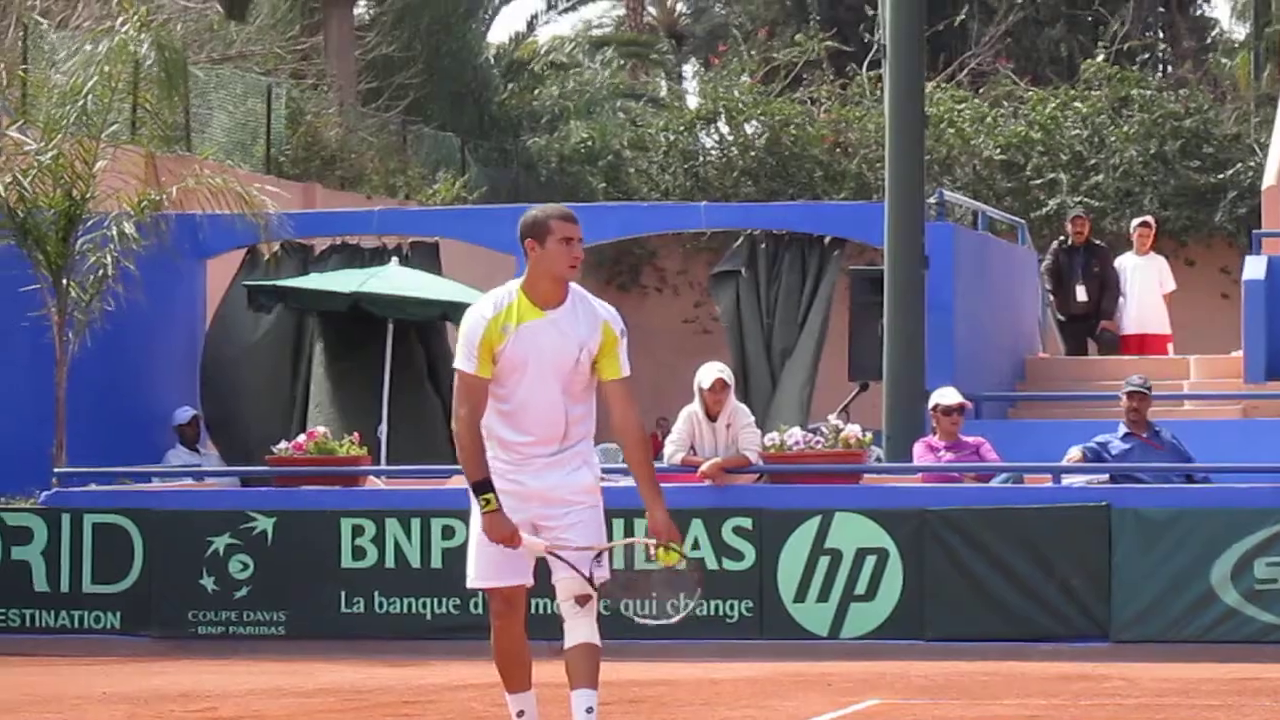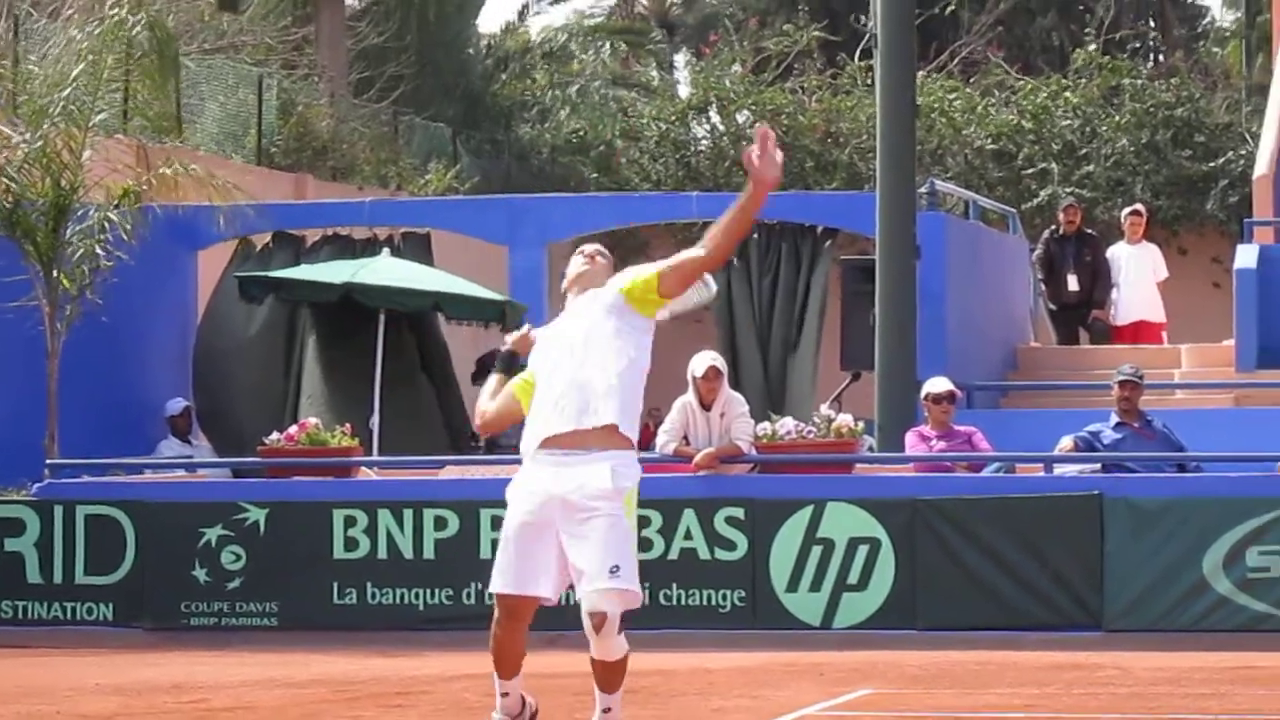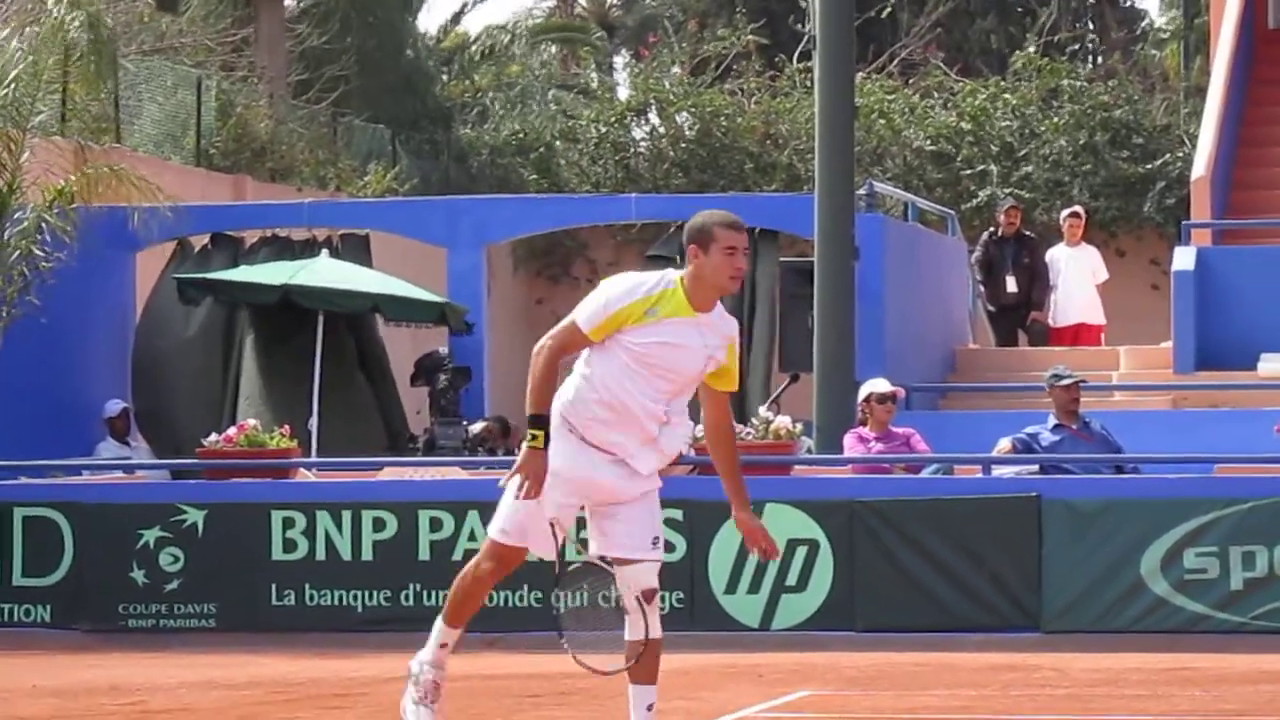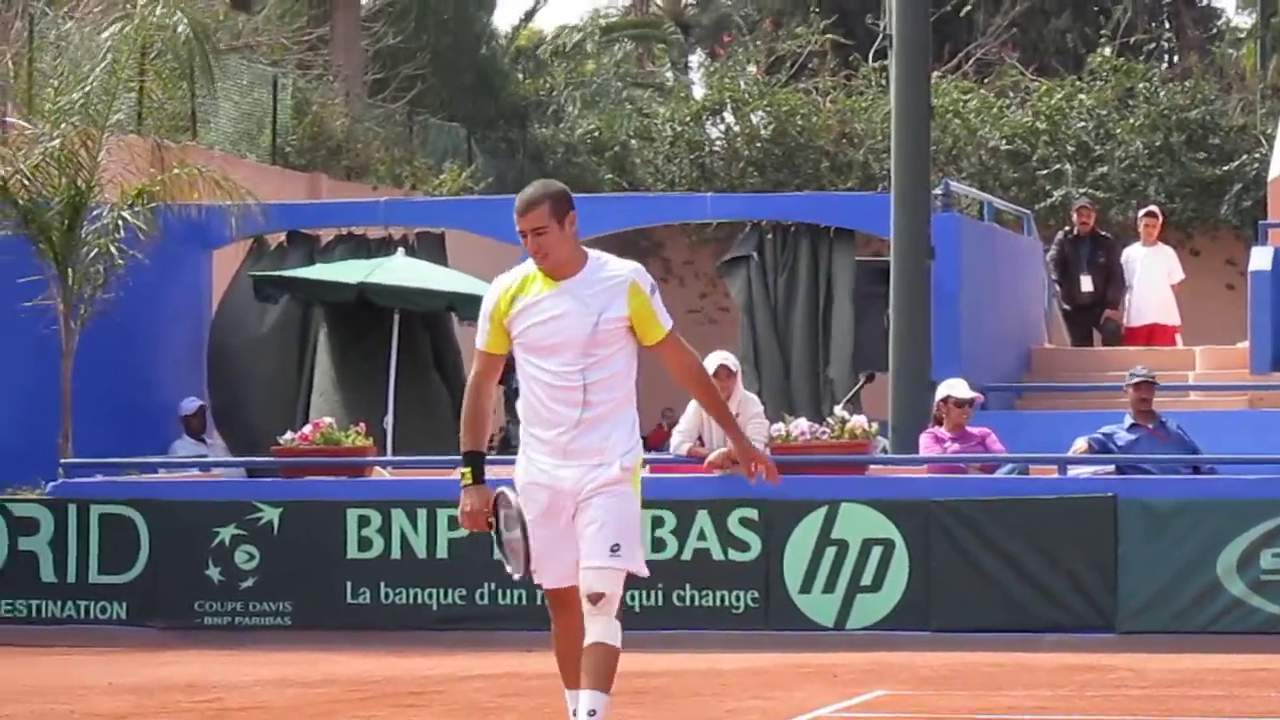
dt=1s
person 1, frame 1
left shoulder: (600, 320)
right shoulder: (487, 316)
left elbow: (624, 414)
right elbow: (466, 418)
left wrist: (655, 504)
right wrist: (488, 503)
left hip: (572, 482)
right hip: (501, 482)
left knee: (580, 602)
right knee: (506, 608)
person 1, frame 2
left shoulder: (628, 294)
right shoulder: (545, 352)
left elbow: (706, 255)
right elbow: (484, 421)
left wrist: (758, 187)
right wrist: (509, 358)
left hip: (600, 484)
right hip: (538, 479)
left knee: (602, 622)
right knee: (509, 616)
person 1, frame 3
left shoulder: (724, 333)
right shoulder: (633, 293)
left elbow: (719, 421)
right elbow: (550, 348)
left wrist: (742, 510)
right wrist: (535, 440)
left hip: (633, 471)
right hip: (566, 447)
left knee: (643, 593)
right knee: (497, 560)
right ankle: (430, 664)
person 1, frame 4
left shoulder: (626, 282)
right shoulder: (506, 293)
left elbow: (683, 363)
right elbow: (480, 385)
left wrist: (737, 437)
right wrist: (473, 477)
left hip: (610, 469)
right hip: (541, 473)
left knee: (599, 601)
right knee: (563, 605)
